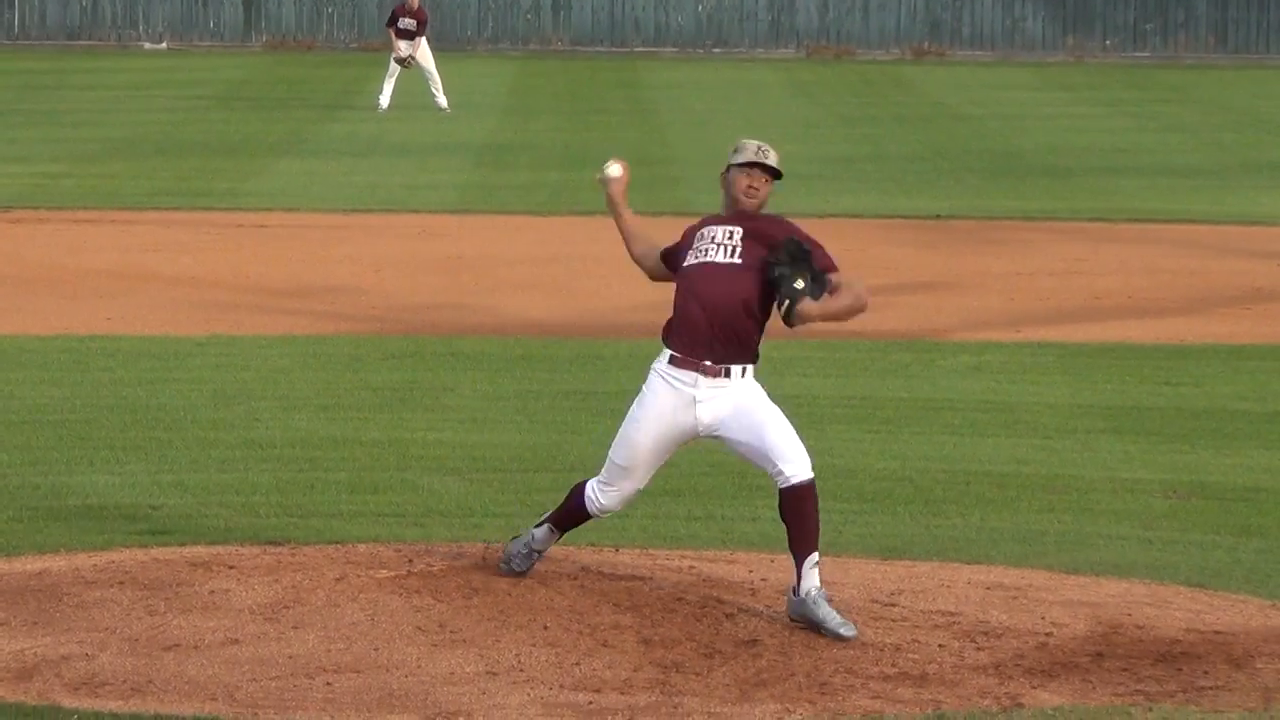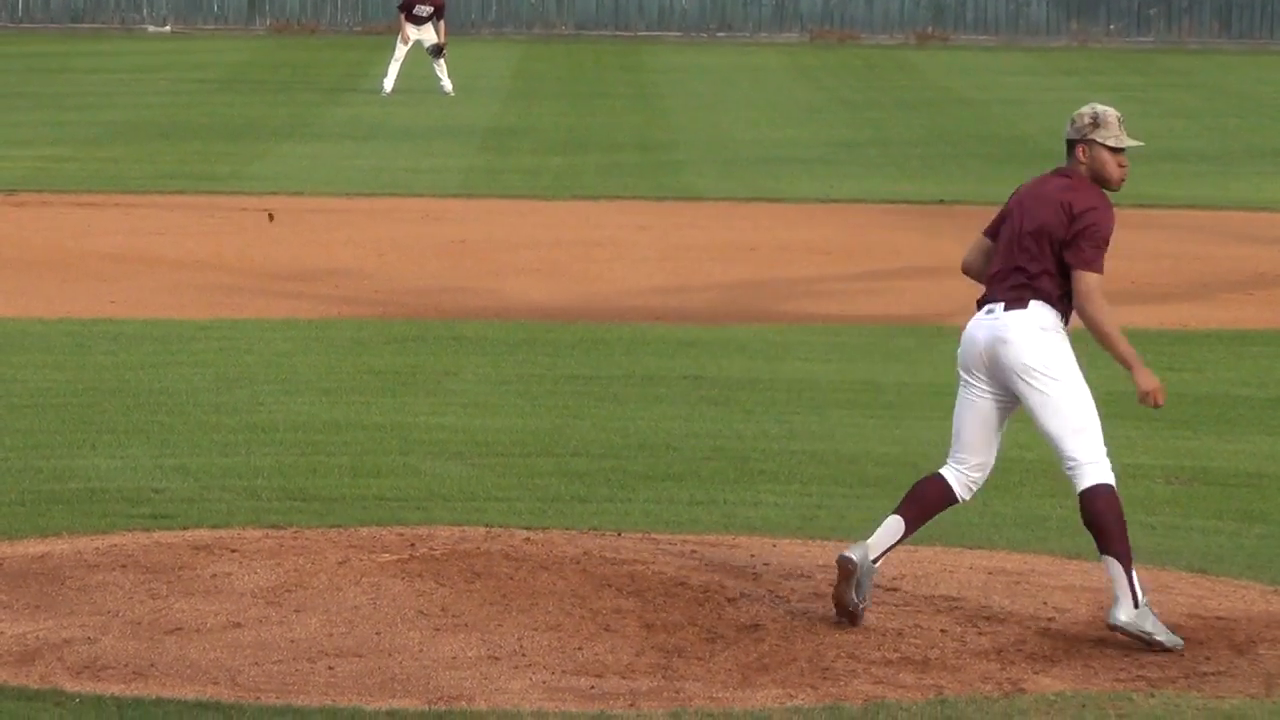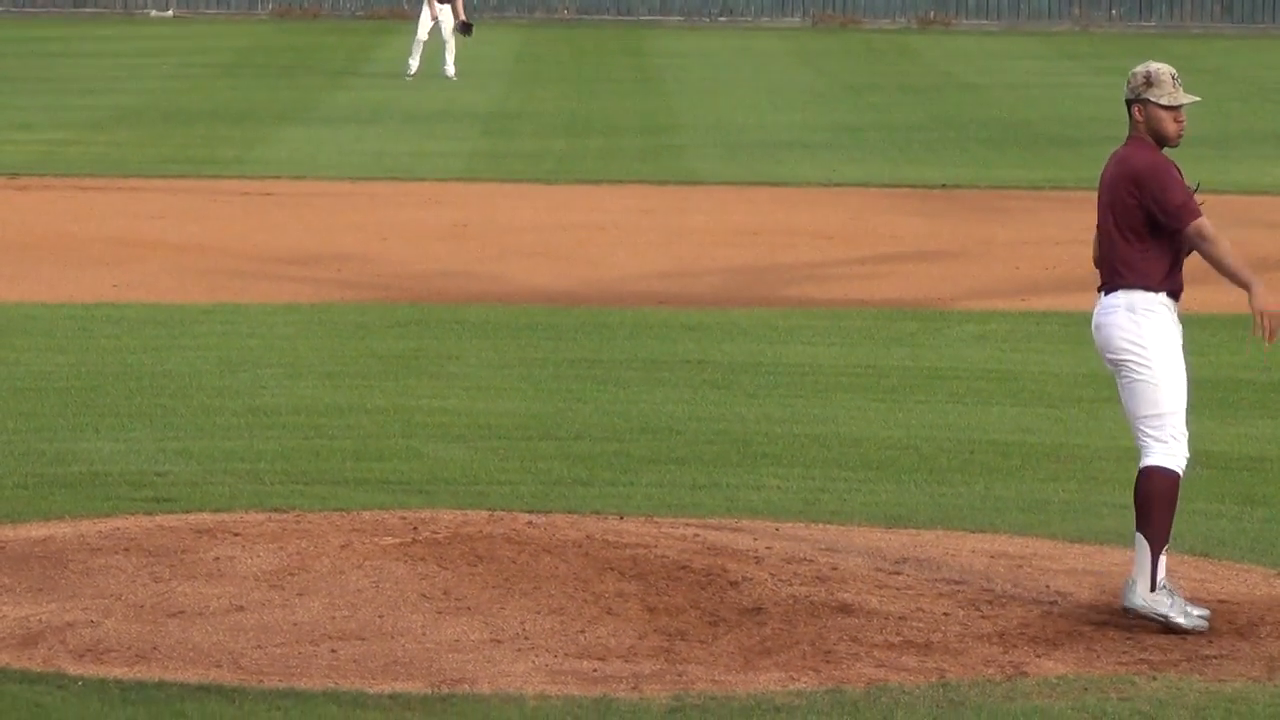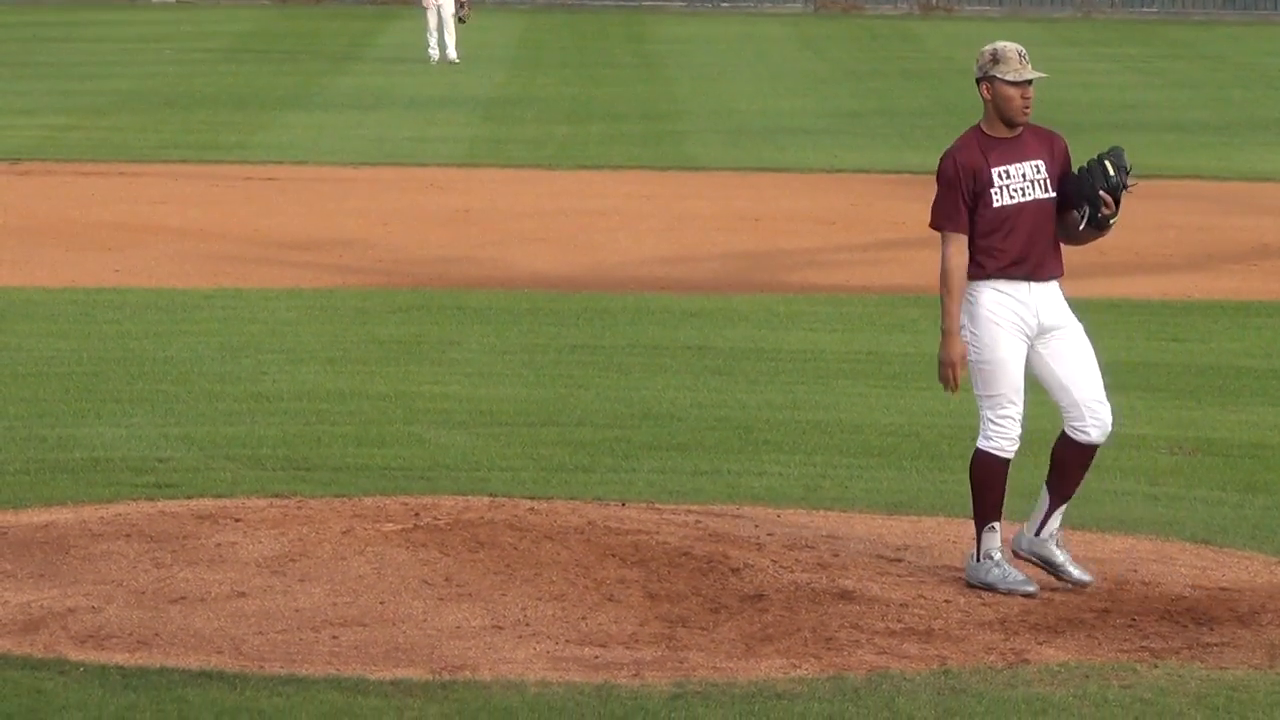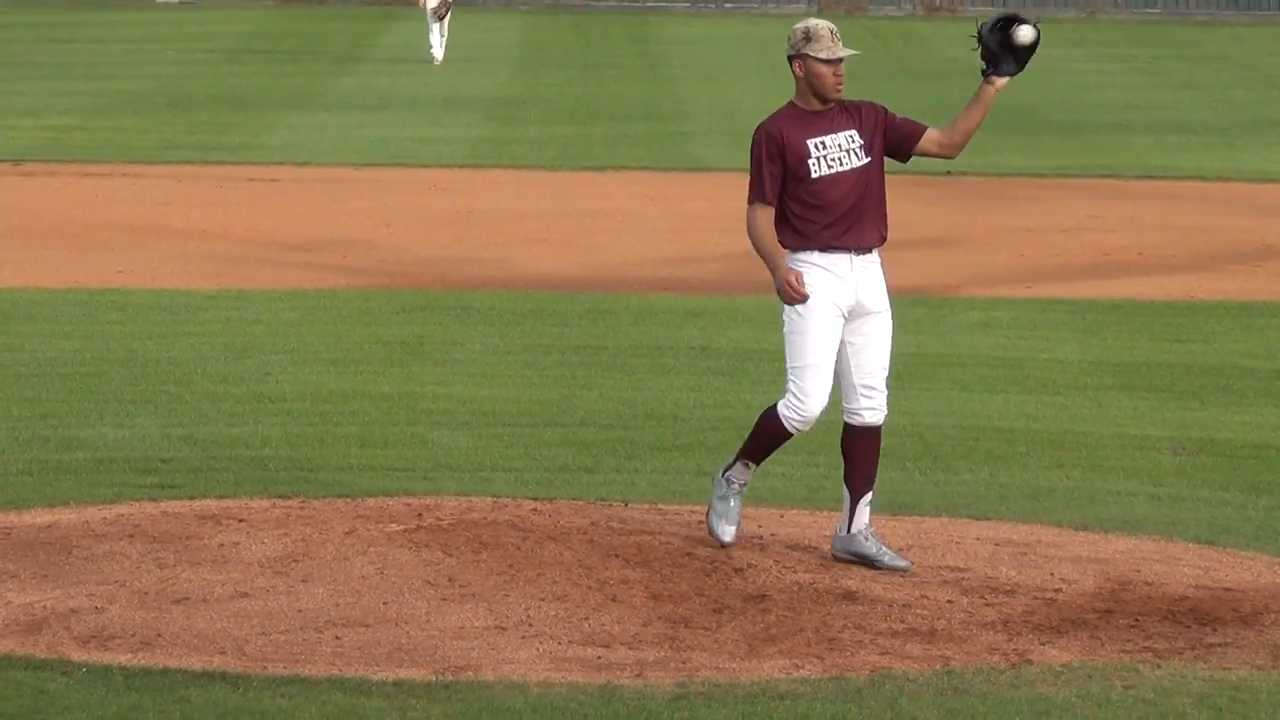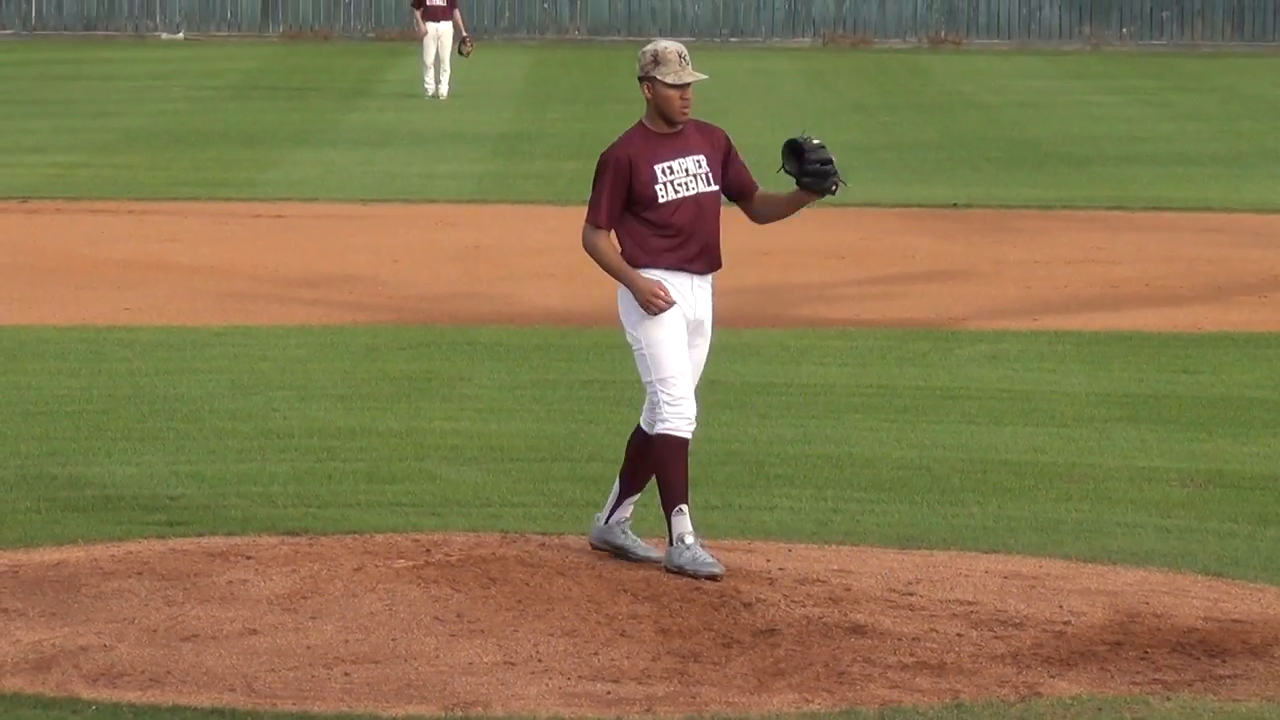
dt=0.7s
person 1, frame 1
left shoulder: (782, 235)
right shoulder: (702, 231)
left elbow: (856, 295)
right elbow: (655, 265)
left wrist: (807, 307)
right wrist: (619, 207)
left hip: (738, 391)
right hip: (678, 382)
left knee: (795, 465)
right knee: (611, 492)
left ankle: (808, 594)
right ankle: (544, 532)
person 1, frame 2
left shoulder: (1031, 190)
right shoulder: (1092, 205)
left elbow: (970, 264)
right elbow: (1087, 298)
right wrist: (1136, 367)
left hip: (981, 333)
right hip: (1033, 333)
left knee: (965, 471)
right knee: (1090, 466)
left ankle: (866, 555)
right ankle: (1129, 604)
person 1, frame 3
left shoulder: (1124, 165)
right shoulder: (1148, 165)
left elbow: (1102, 255)
right elbow: (1205, 234)
left wrist: (1177, 241)
left hip: (1140, 316)
right hip: (1139, 316)
left knee: (1166, 450)
right knee: (1165, 449)
left ankle: (1148, 585)
right ankle: (1142, 584)
person 1, frame 4
left shoulder: (1050, 145)
right shoulder: (961, 159)
left elbow: (1069, 232)
right elbow: (952, 250)
left wrist: (1101, 219)
right wrist: (950, 337)
left hip: (1049, 299)
right hip: (994, 302)
left knee: (1093, 418)
right knee: (1001, 431)
left ankle: (1040, 534)
right ankle: (987, 556)
person 1, frame 5
left shoulder: (868, 118)
right shoulder: (775, 132)
left elbow: (949, 143)
right elbow: (758, 216)
left wrist: (992, 86)
right wrist: (778, 267)
left hip: (868, 275)
right hip: (813, 281)
left knee: (868, 405)
right knee: (805, 403)
left ankle: (855, 530)
right ankle: (732, 480)
person 1, frame 6
left shoulder: (711, 139)
right shoulder: (623, 154)
left elbow: (759, 208)
right elbow: (594, 234)
left wrist: (805, 194)
right wrist: (634, 282)
left hip: (700, 292)
right hip: (654, 295)
left knee: (665, 415)
right knee: (675, 414)
left ankle: (612, 522)
right ankle: (682, 540)
